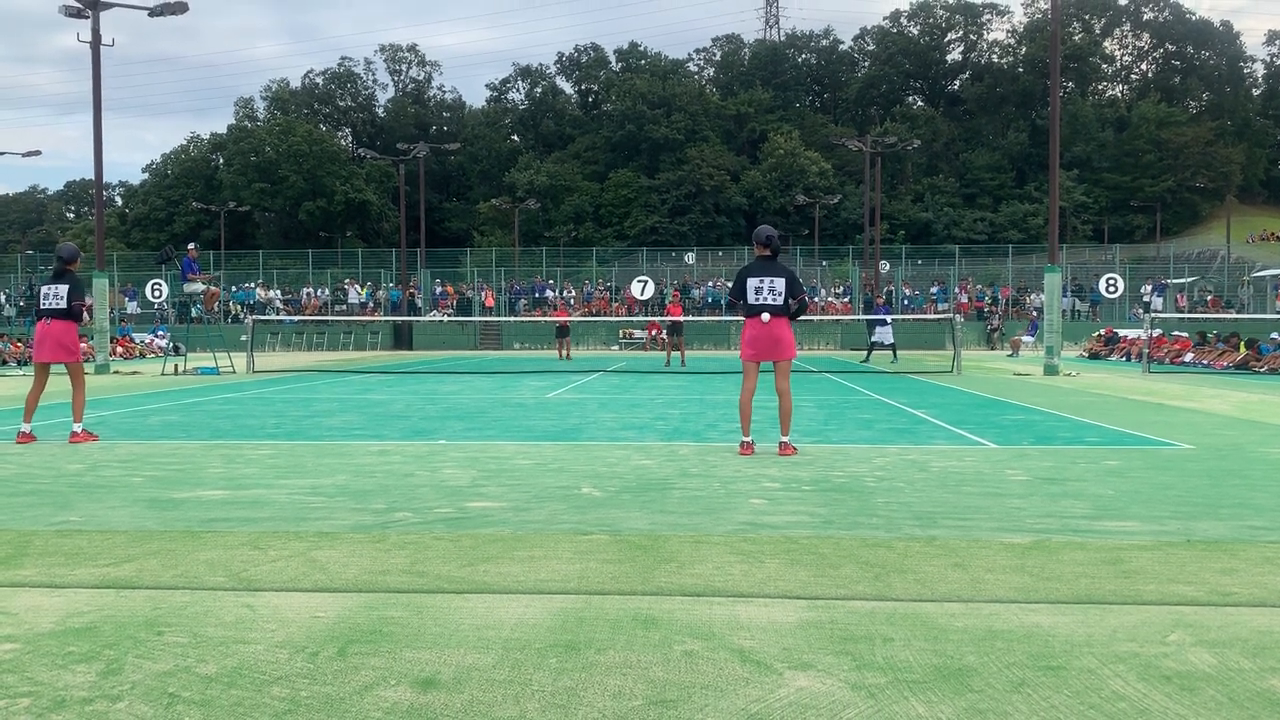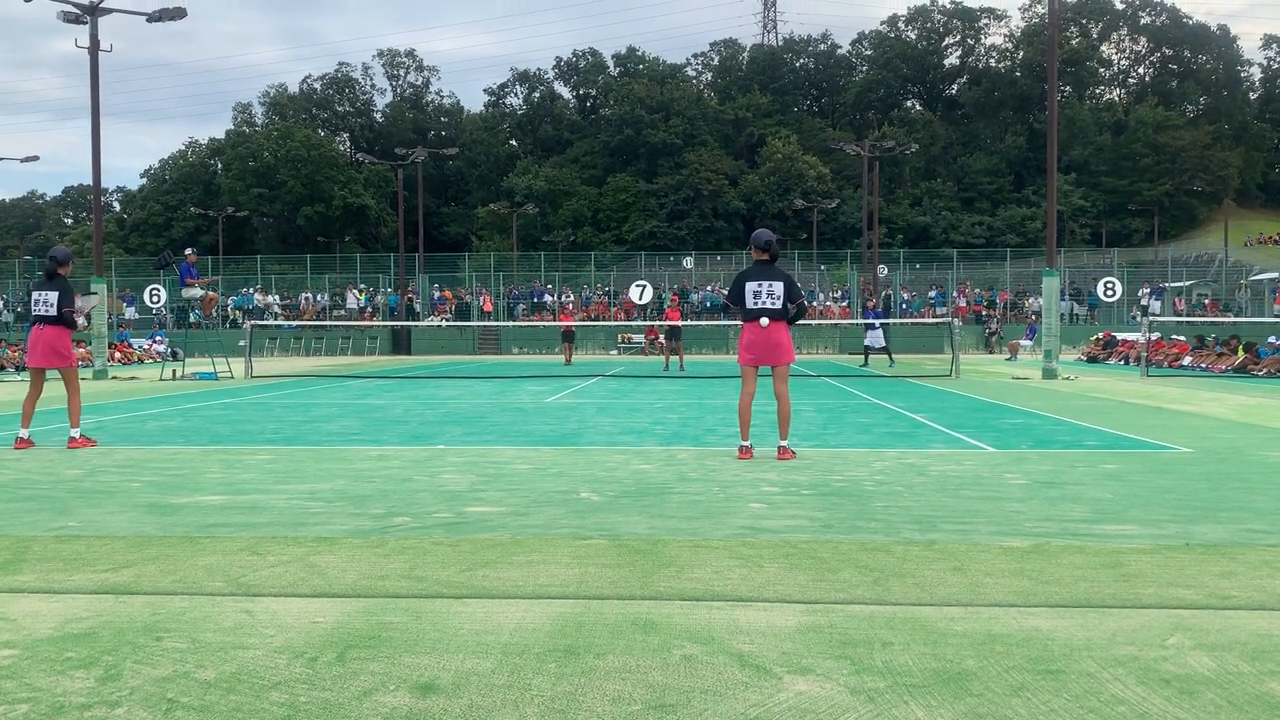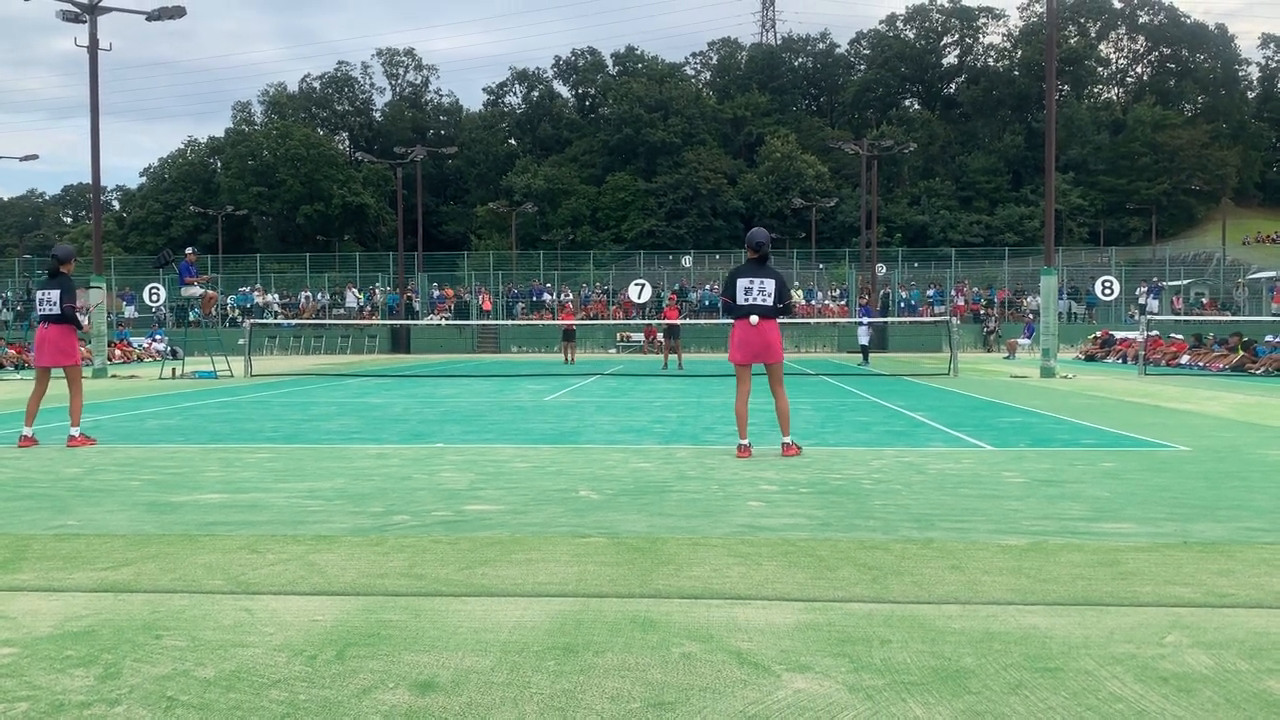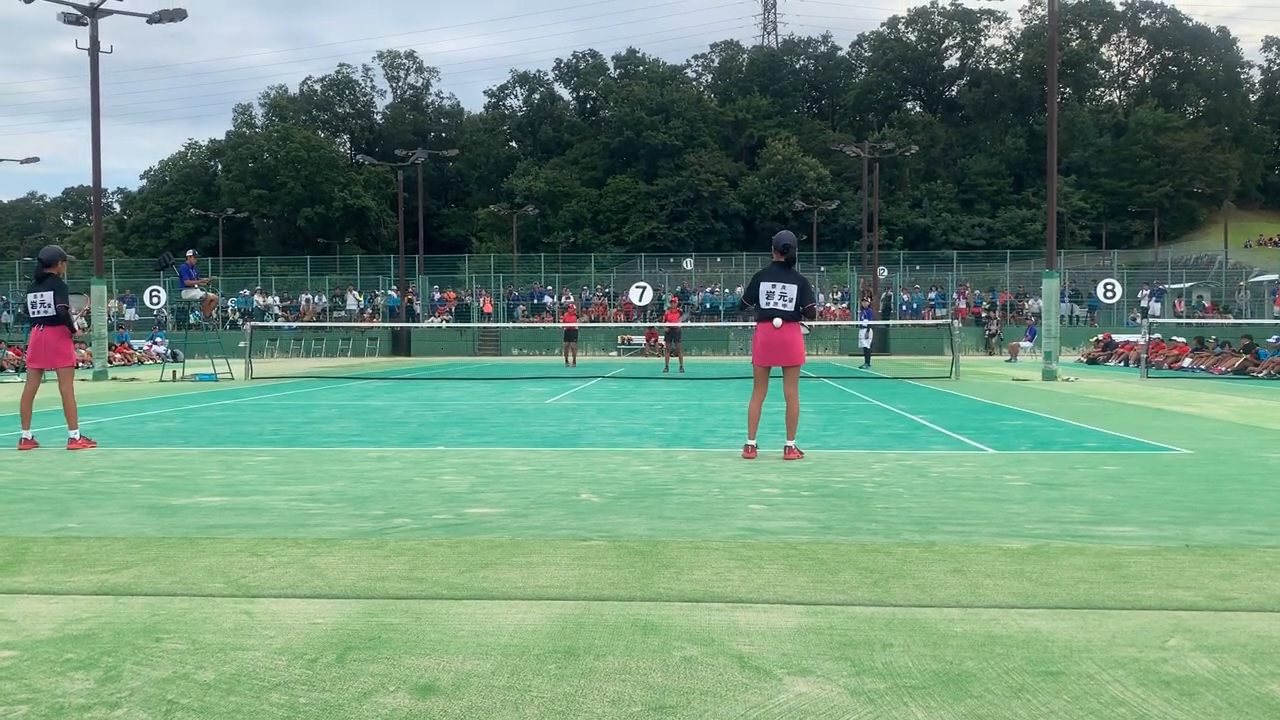
dt=0.7s
person 1, frame 1
left shoulder: (746, 271)
right shoulder: (786, 272)
left elbow: (733, 303)
right elbow: (803, 304)
right wrist: (788, 317)
left hip: (753, 330)
right hip: (780, 330)
left knee: (748, 387)
right knee: (783, 388)
left ankle: (746, 441)
right ankle: (785, 442)
person 1, frame 2
left shoulder: (744, 276)
right shoulder: (784, 277)
left elbow: (728, 307)
right elbow: (802, 308)
right wrist: (786, 322)
left hip: (751, 335)
right hip: (778, 335)
left knee: (747, 392)
right knee: (782, 392)
left ankle: (745, 446)
right ankle: (783, 446)
person 1, frame 3
left shoulder: (736, 274)
right shoulder: (775, 275)
left elbow: (726, 308)
right elbow: (788, 309)
left hip: (742, 333)
right hip: (768, 333)
left knee: (742, 391)
right knee: (778, 390)
left ankle: (743, 444)
right ankle: (787, 442)
person 1, frame 4
left shoulder: (760, 276)
right shoulder: (800, 280)
left elbow: (744, 306)
right elbow: (811, 314)
left hip: (764, 334)
right hip: (790, 335)
left knee: (758, 393)
right knee: (791, 393)
left ankle: (750, 444)
right ankle: (790, 447)
person 2, frame 1
left shoulder: (46, 282)
right shoulder: (74, 281)
left elbow: (39, 311)
right elbow: (76, 310)
right wrist: (81, 320)
left hip: (43, 329)
right hip: (65, 331)
left knee: (38, 384)
right knee: (78, 384)
left ankle: (25, 431)
right ankle: (77, 431)
person 2, frame 2
left shoulder: (37, 285)
right shoulder: (64, 285)
left elbow: (35, 313)
right elbow: (66, 316)
right wrist: (75, 325)
left hip: (36, 335)
right hip: (57, 336)
left knee: (34, 390)
right knee: (73, 389)
left ankle: (22, 436)
right ankle: (75, 436)
person 2, frame 3
left shoulder: (43, 284)
right shoulder: (67, 283)
left elbow: (43, 311)
right elbow: (68, 312)
right wrist: (81, 326)
left hip: (43, 333)
right hip: (63, 334)
left knee: (39, 388)
right knee: (75, 388)
left ankle: (26, 434)
right ankle: (75, 435)
person 2, frame 4
left shoulder: (32, 287)
right shoulder: (58, 284)
left elbow: (31, 316)
right elbow: (62, 312)
right wrist: (73, 329)
left hip: (37, 335)
right hip: (57, 336)
left knee: (29, 390)
right knee: (66, 390)
left ankle: (25, 437)
right ankle: (74, 437)
